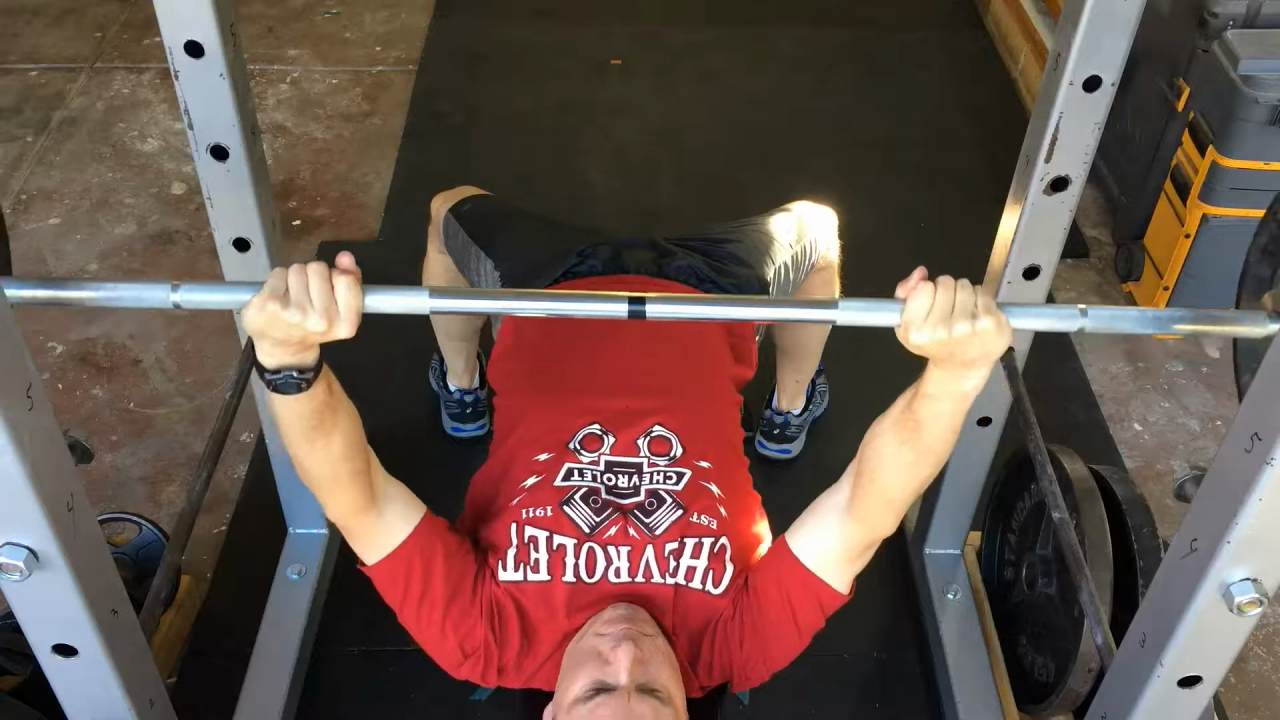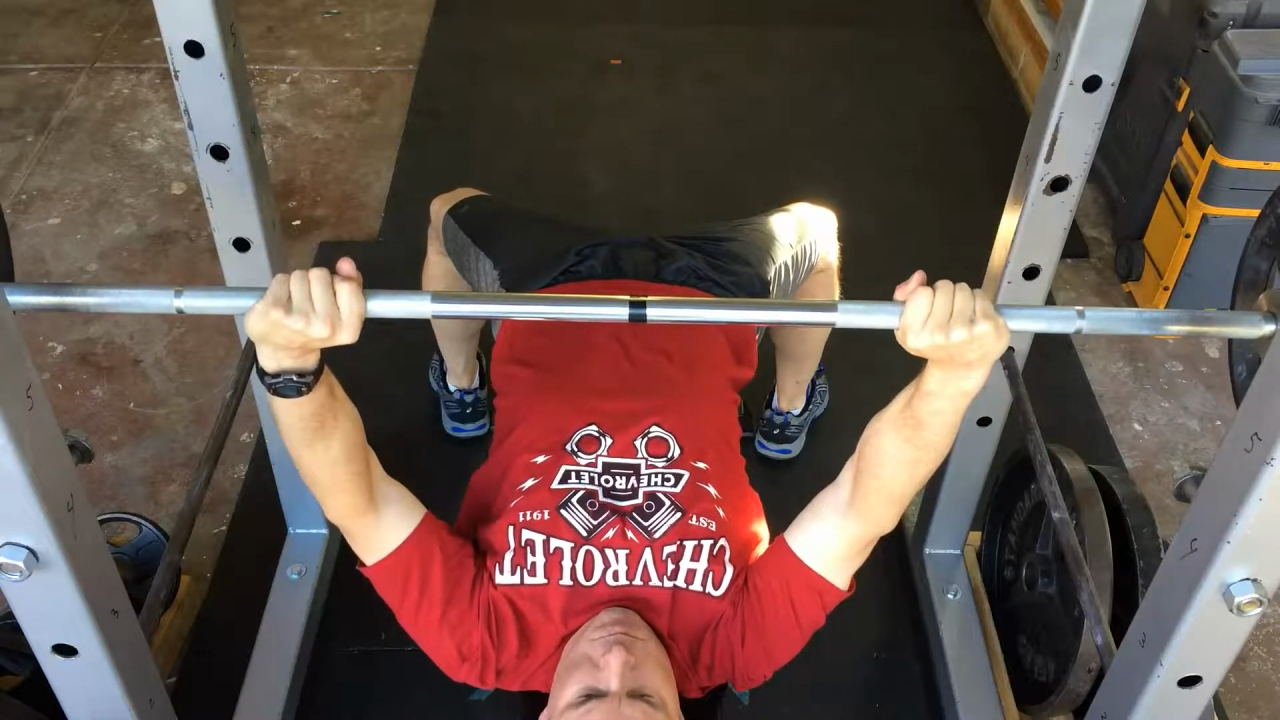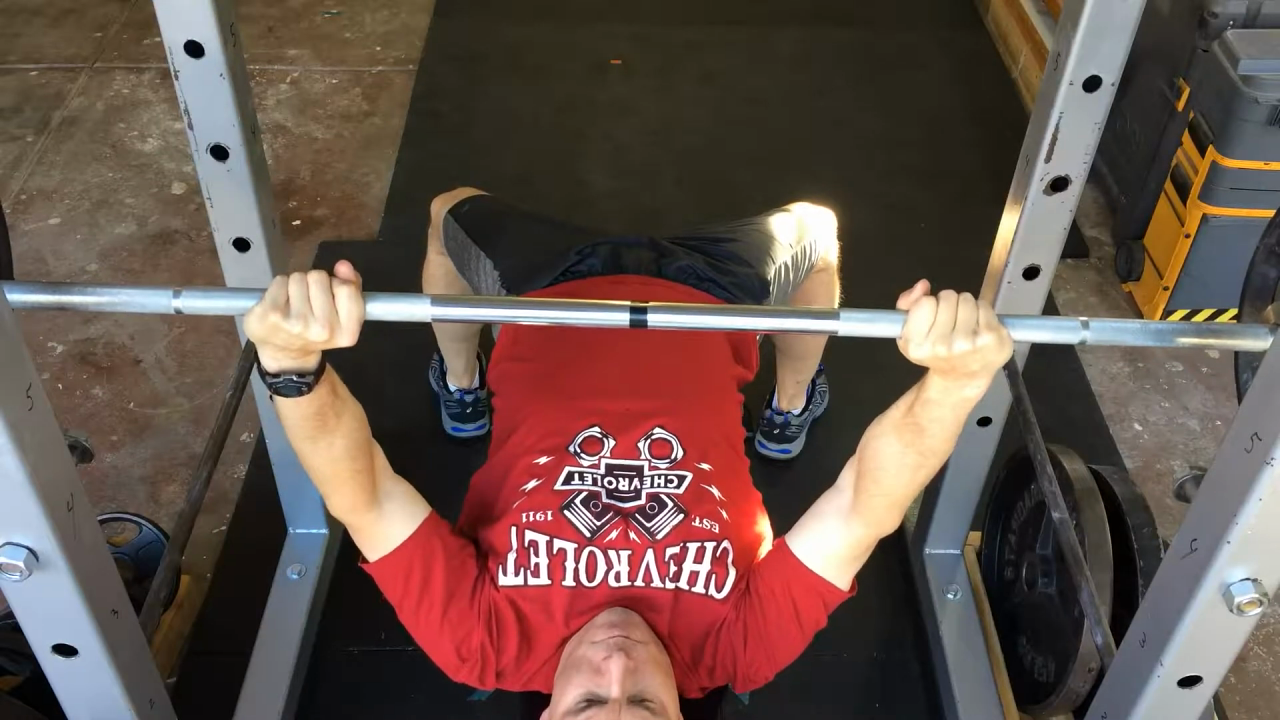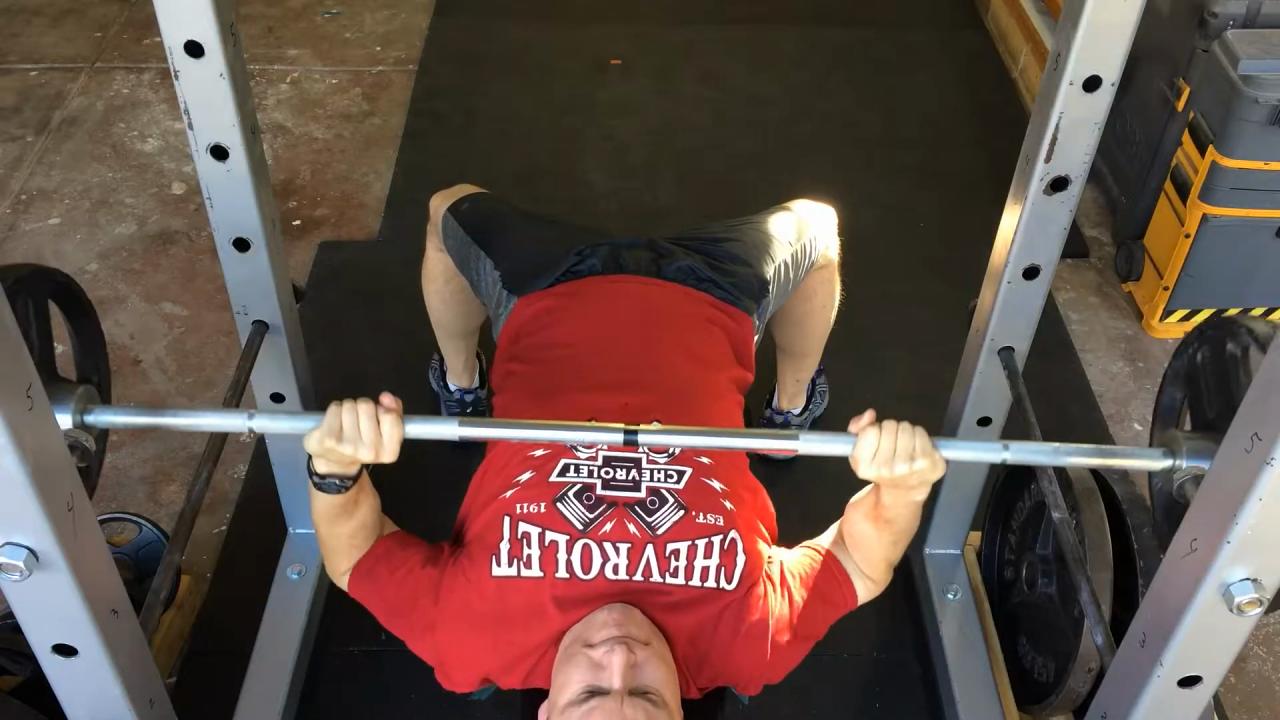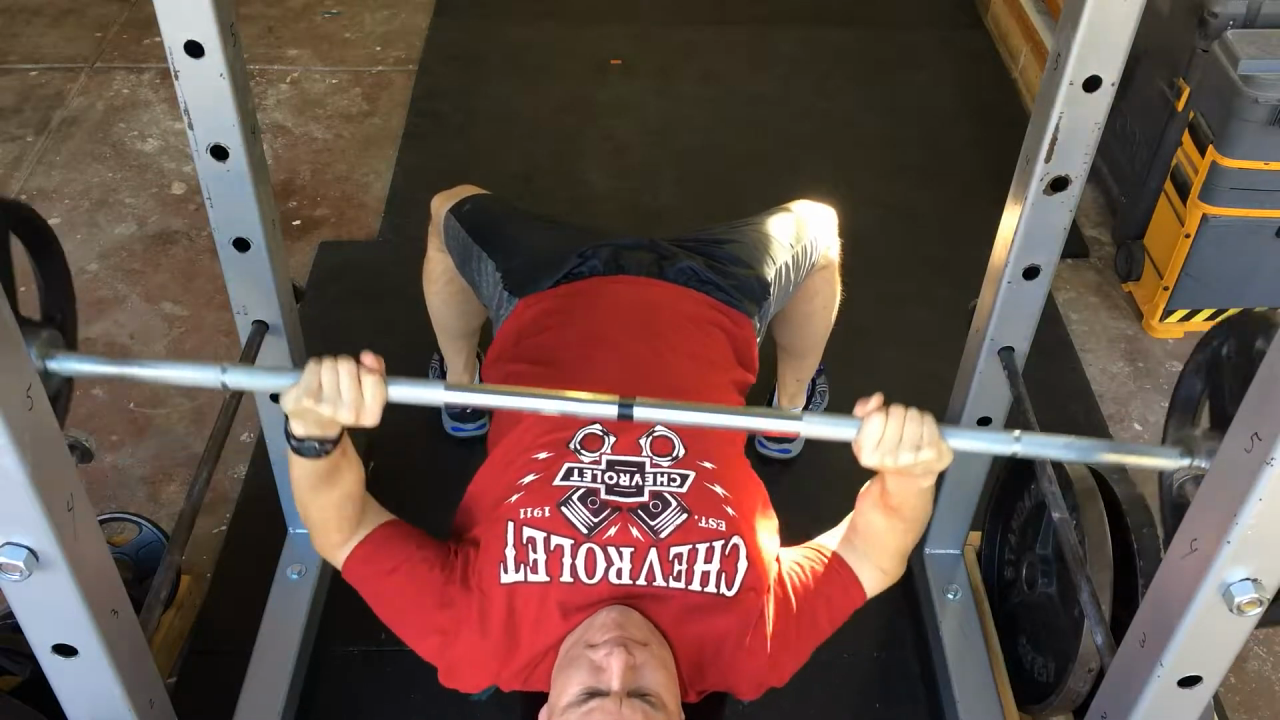
dt=1s
person 1, frame 1
left shoulder: (485, 638)
right shoulder: (738, 639)
left elbow: (356, 497)
right elbow: (868, 509)
left wrist: (288, 355)
right wrist: (957, 368)
left knee: (456, 210)
right knee: (812, 225)
left ankle: (462, 392)
person 1, frame 2
left shoulder: (484, 642)
right shoulder: (735, 642)
left elbow: (358, 501)
right elbow: (865, 505)
left wrist: (289, 359)
right wrist: (956, 367)
left knee: (454, 213)
right knee: (811, 226)
person 1, frame 3
left shoulder: (487, 643)
right shoulder: (738, 644)
left elbow: (364, 497)
right elbow: (867, 504)
left wrist: (291, 361)
right wrist: (959, 374)
left knee: (455, 212)
right knee: (811, 227)
person 1, frame 4
left shoulder: (472, 638)
right shoulder: (744, 641)
left elbow: (355, 555)
right elbow: (862, 564)
left wrist: (335, 471)
right wrist: (900, 487)
left knee: (454, 209)
right knee: (812, 223)
person 1, frame 5
left shoulder: (475, 642)
right shoulder: (745, 645)
left elbow: (343, 529)
right elbow: (873, 551)
left wrist: (314, 431)
right wrist: (912, 470)
left knee: (456, 208)
right knee: (811, 225)
